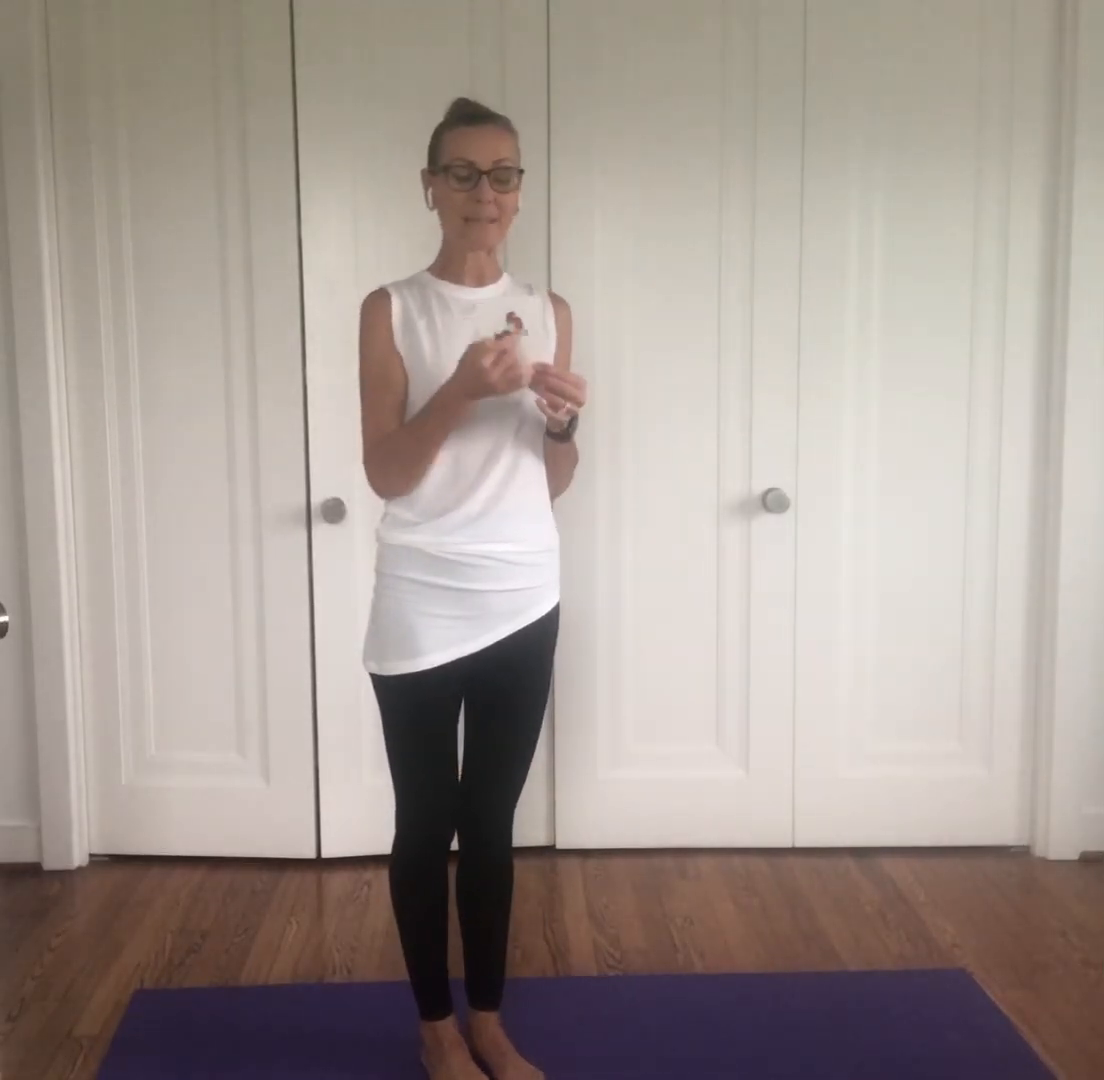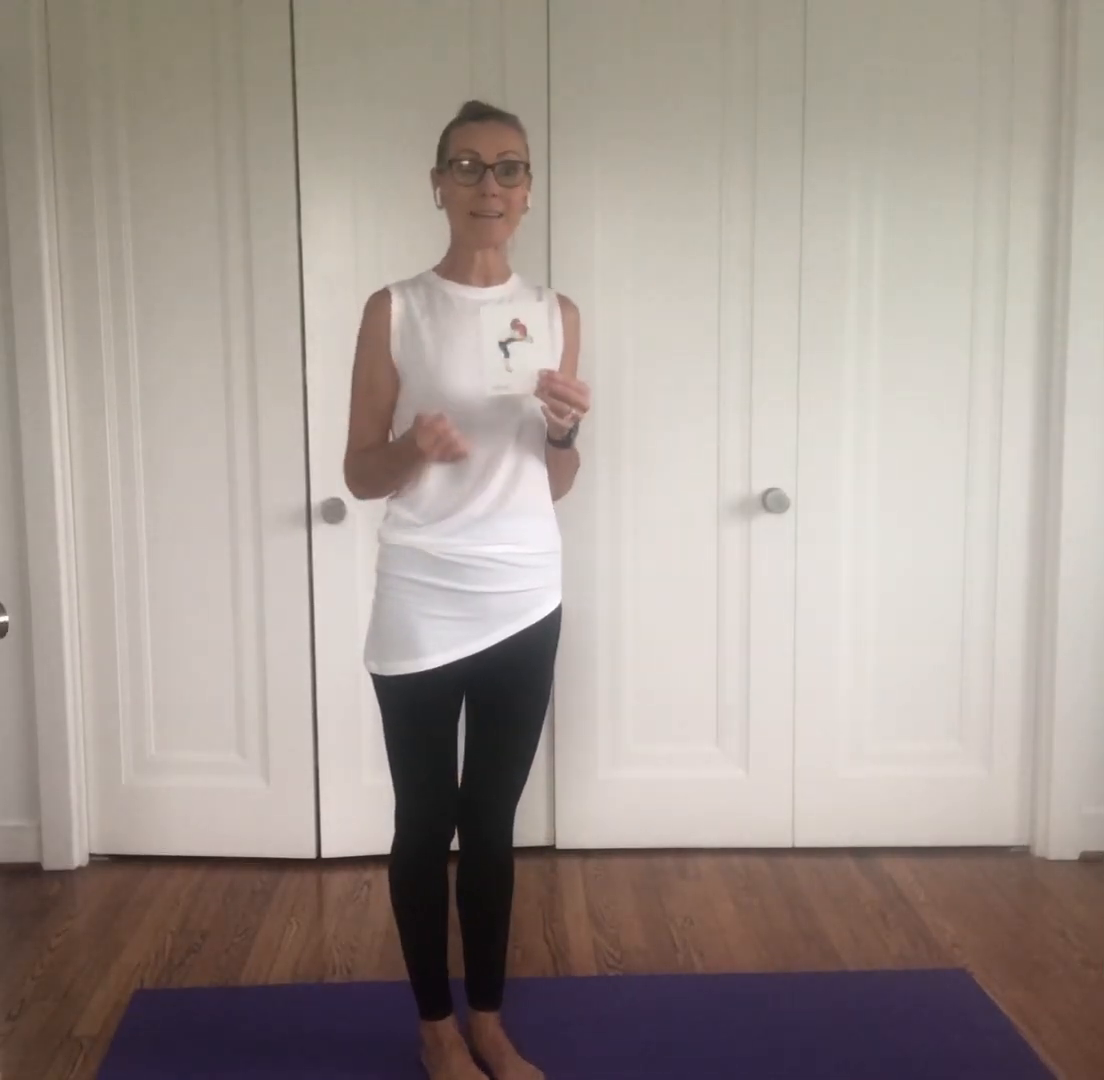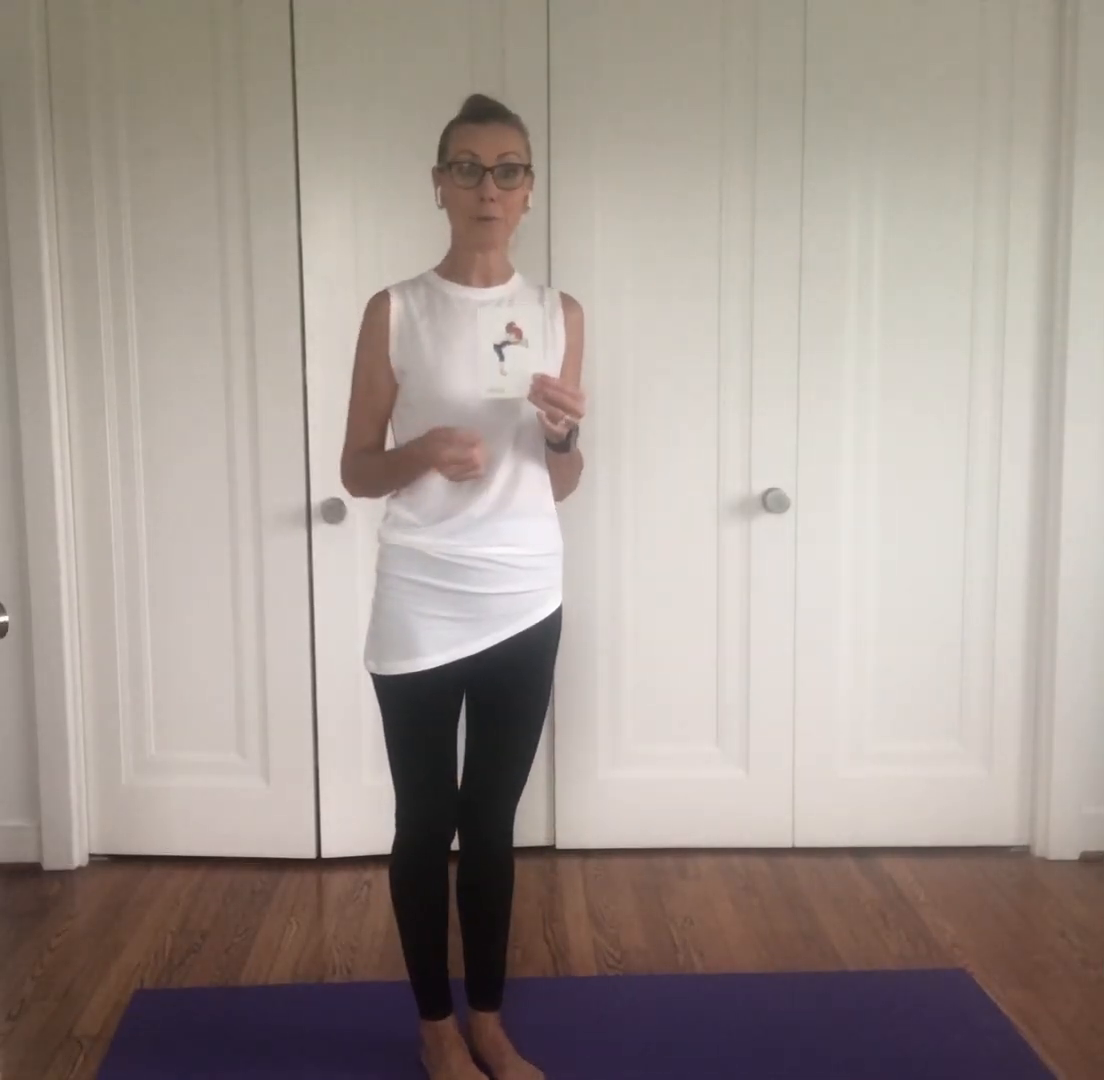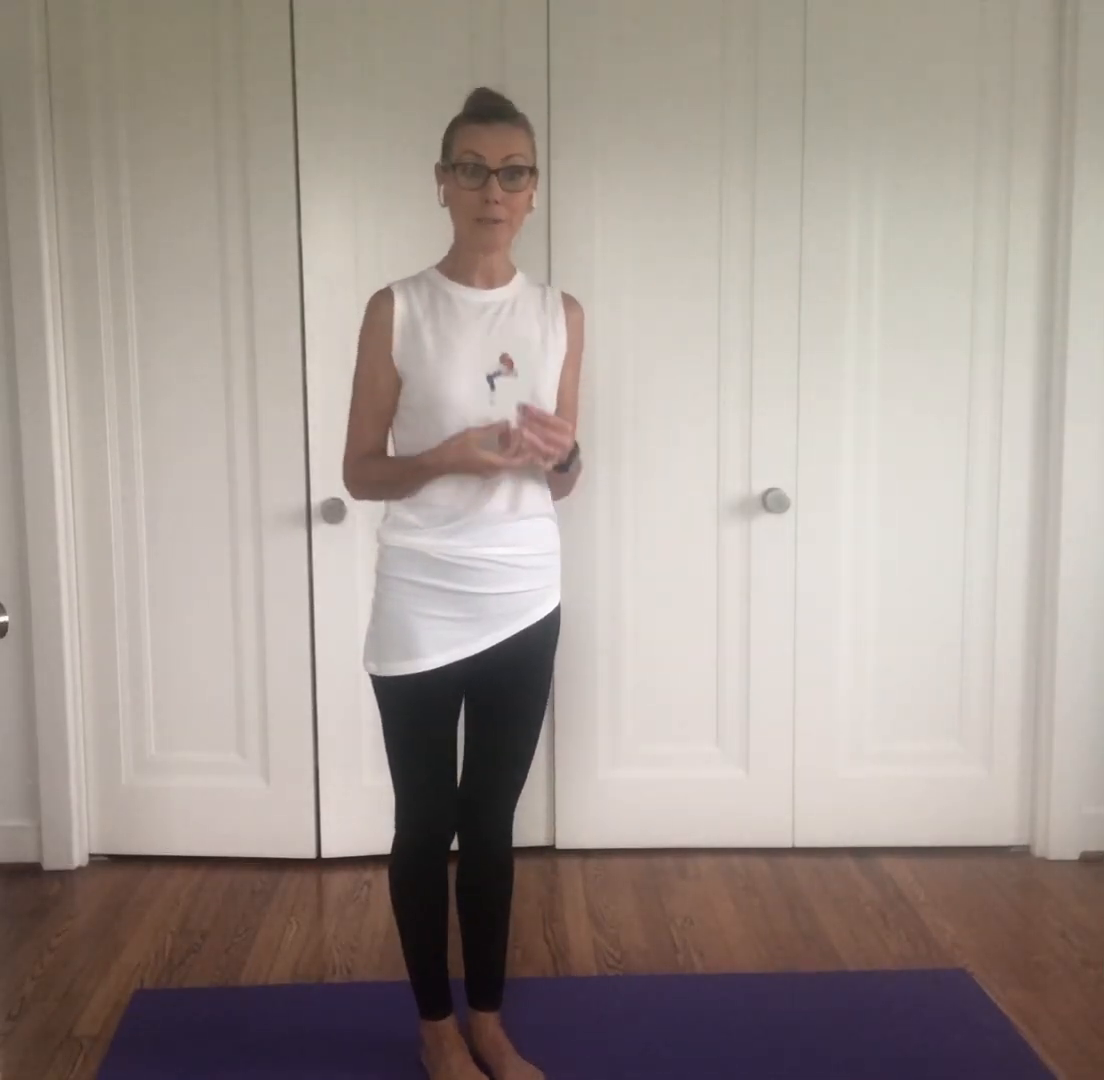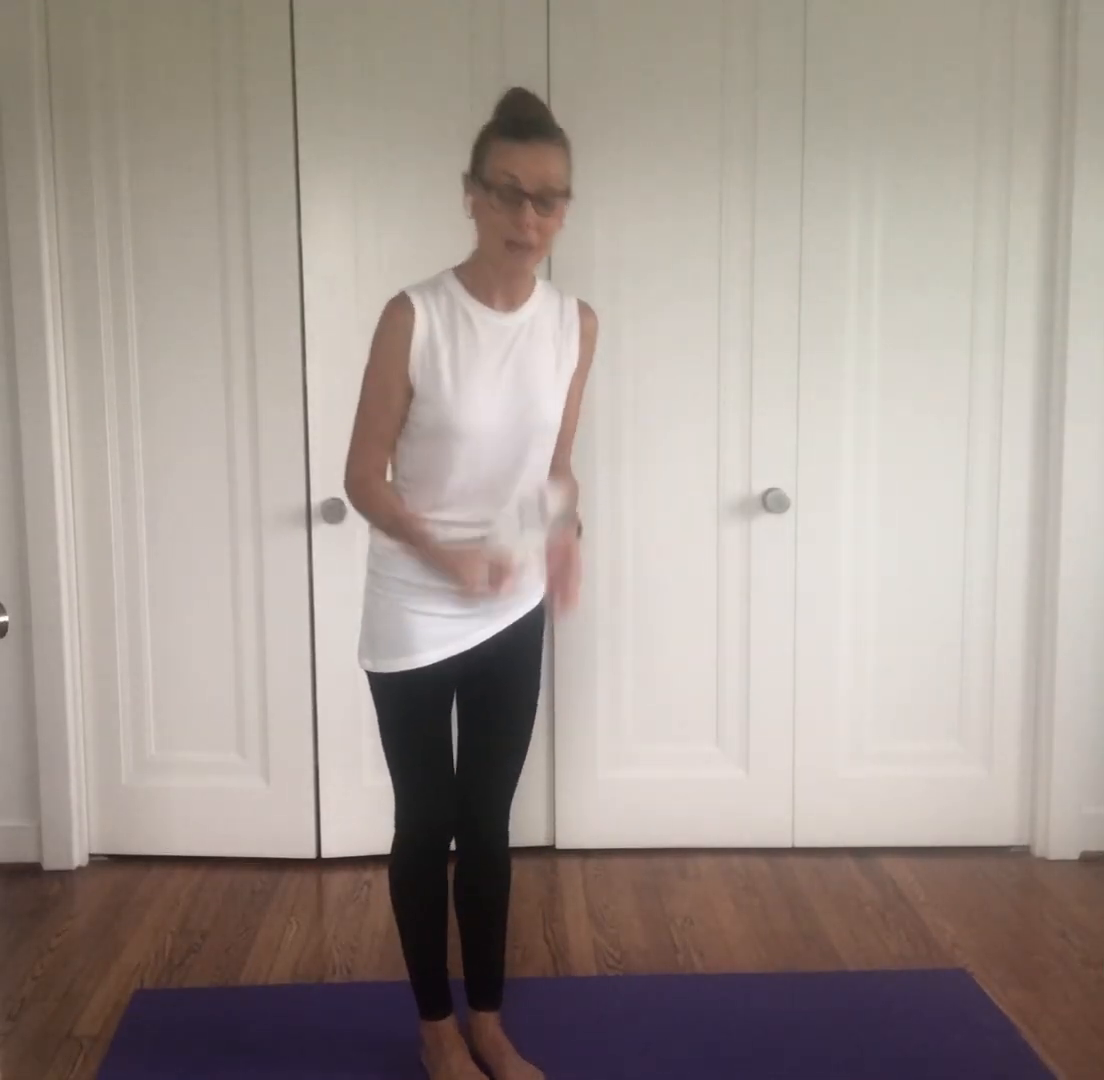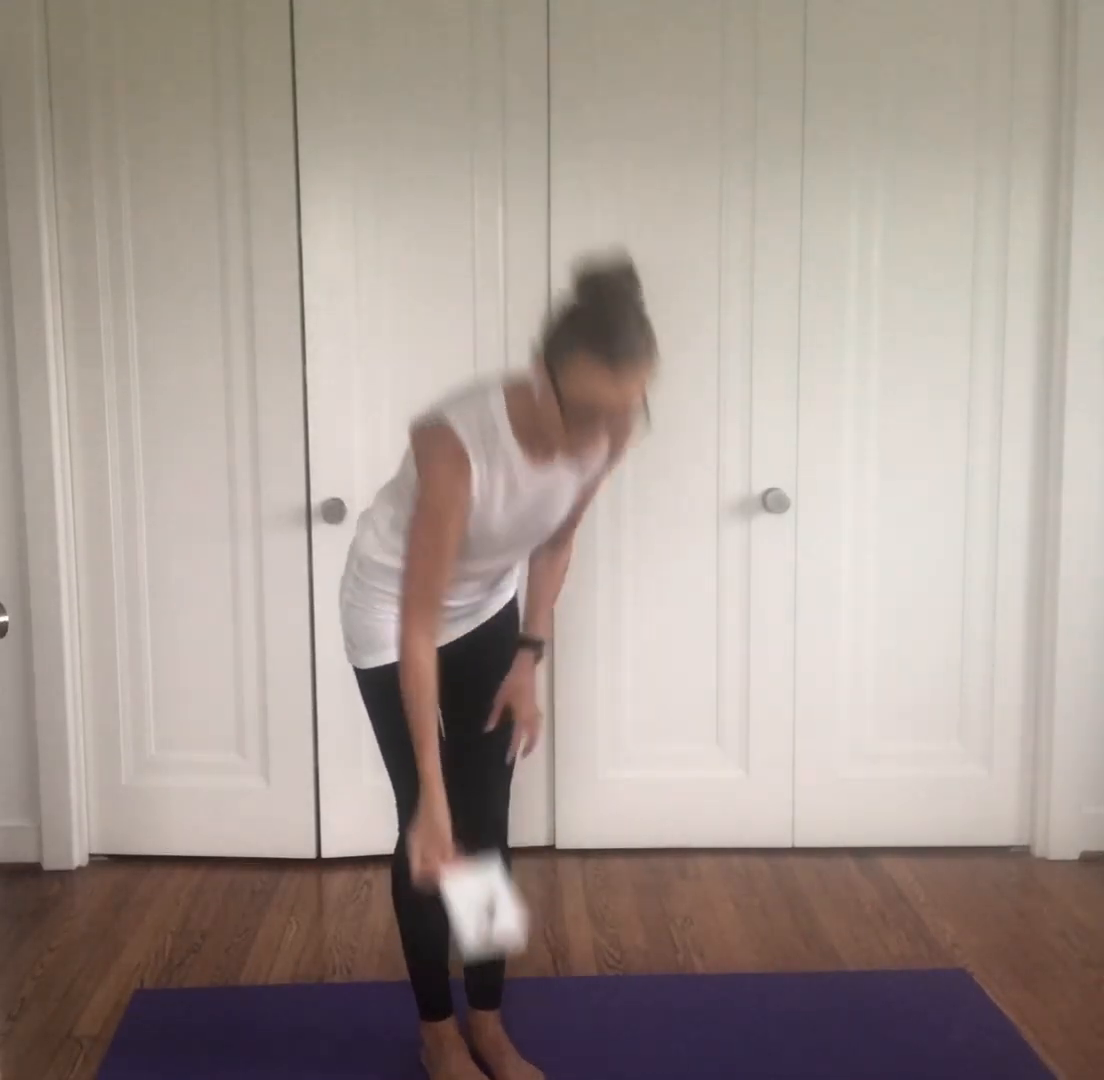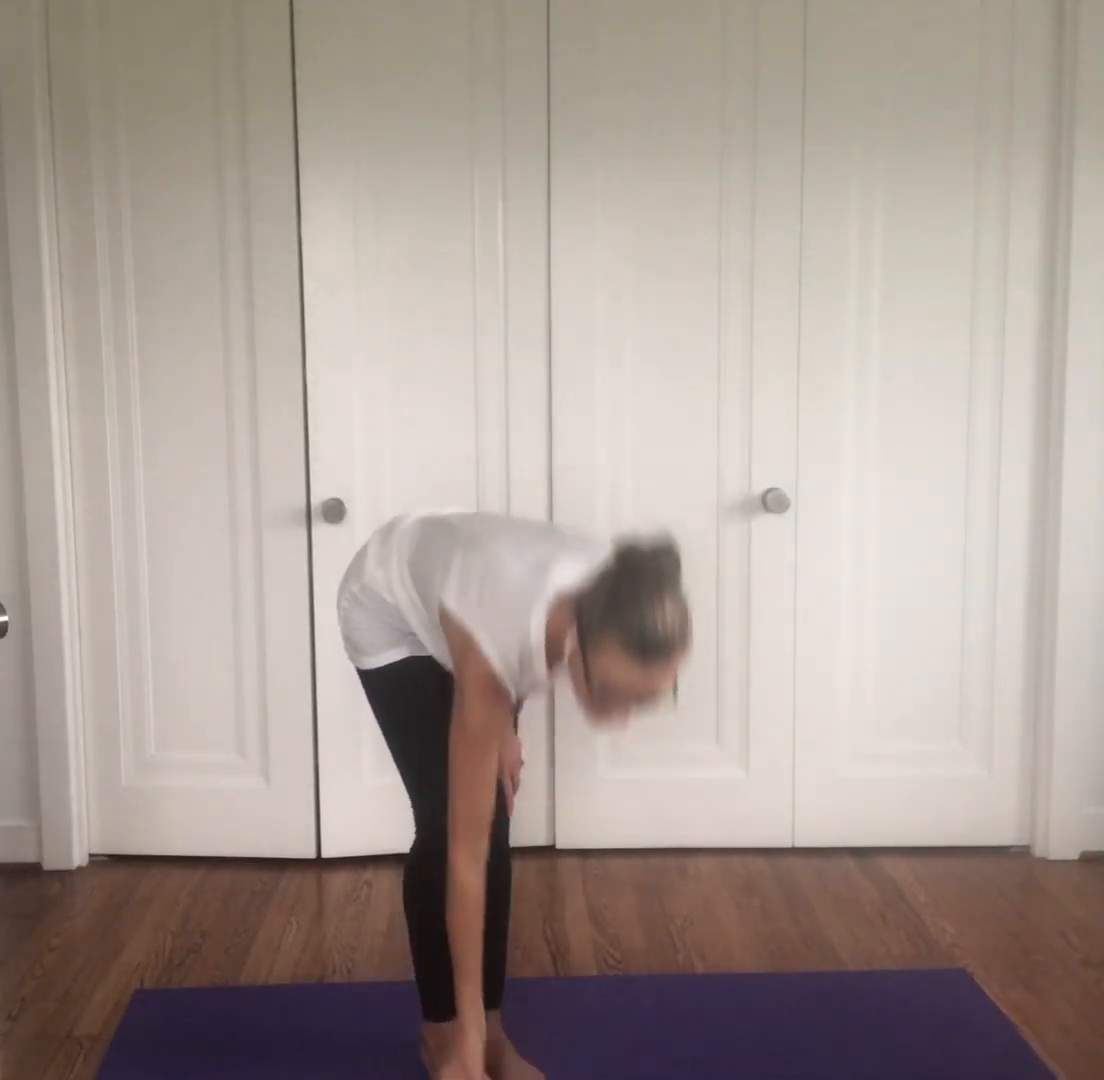
dt=0.3s
person 1, frame 1
left shoulder: (547, 312)
right shoulder: (390, 310)
left elbow: (553, 481)
right elbow: (386, 474)
left wrist: (561, 422)
right wrist: (463, 388)
left hip: (522, 604)
right hip: (421, 607)
left knee: (491, 821)
right knee: (424, 822)
person 1, frame 2
left shoulder: (554, 313)
right shoulder: (393, 311)
left elbow: (558, 484)
right elbow: (359, 474)
left wrist: (565, 429)
right wrist: (414, 444)
left hip: (524, 604)
right hip: (421, 608)
left knee: (492, 821)
right knee: (425, 823)
person 1, frame 3
left shoulder: (559, 314)
right shoulder: (394, 312)
left elbow: (563, 484)
right elbow: (356, 471)
left wrist: (561, 434)
right wrist: (422, 453)
left hip: (525, 606)
right hip: (421, 610)
left knee: (492, 821)
right knee: (426, 824)
person 1, frame 4
left shoulder: (561, 315)
right shoulder: (396, 311)
left elbow: (564, 479)
right elbow: (360, 472)
left wrist: (559, 453)
right wrist: (442, 457)
left hip: (524, 607)
right hip: (421, 611)
left knee: (491, 823)
right knee: (426, 825)
person 1, frame 5
left shoulder: (575, 324)
right shoulder: (413, 318)
left elbow: (555, 467)
right elbow: (364, 481)
left wrist: (565, 529)
right wrist: (441, 551)
left hip: (514, 610)
right hip: (414, 612)
left knee: (487, 822)
right knee: (425, 824)
person 1, frame 6
left shoulder: (602, 431)
right shoulder: (457, 437)
left elbow: (554, 543)
right elbow: (416, 630)
left wrist: (528, 658)
right wrist: (431, 802)
left hip: (485, 611)
right hip: (389, 615)
left knee: (487, 824)
right knee: (435, 823)
person 1, frame 7
left shoulder: (615, 604)
right shoulder: (491, 650)
right elbow: (464, 859)
left wrist: (507, 720)
right wrist: (463, 1030)
left hip: (454, 578)
right hip: (388, 611)
left knee: (493, 826)
right knee: (443, 826)
left ankle: (490, 1023)
right ankle: (442, 1032)
